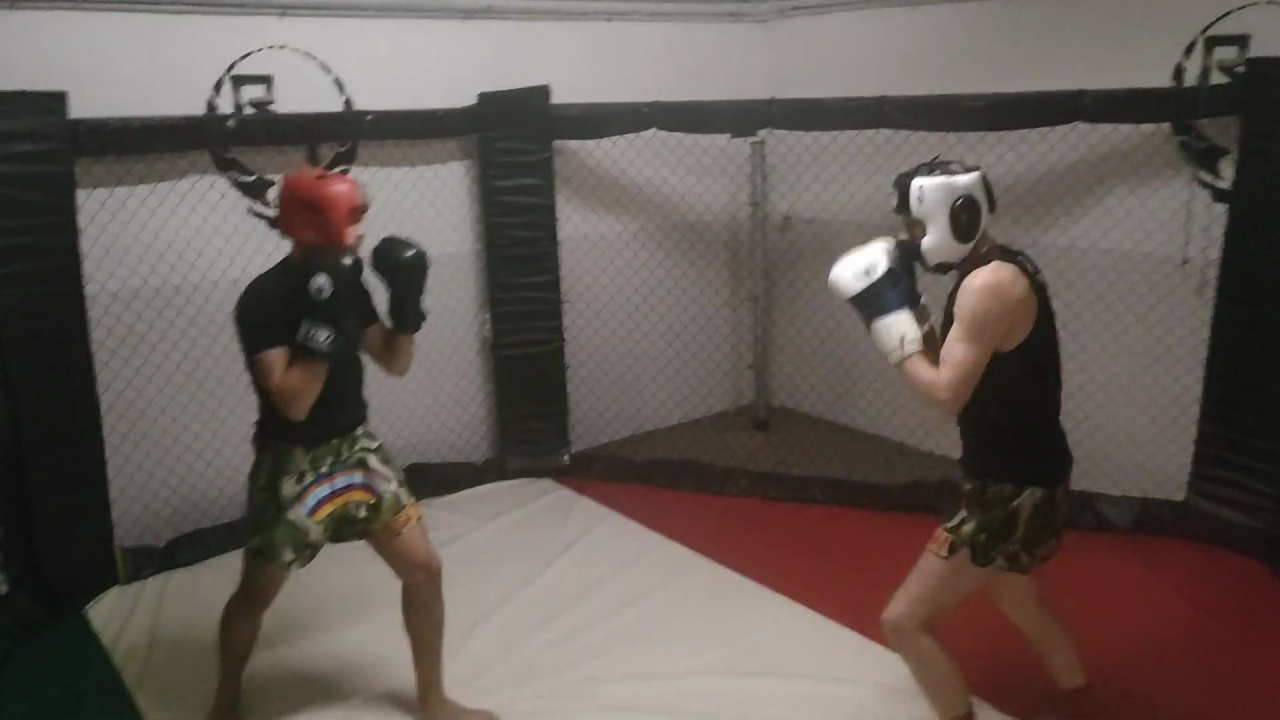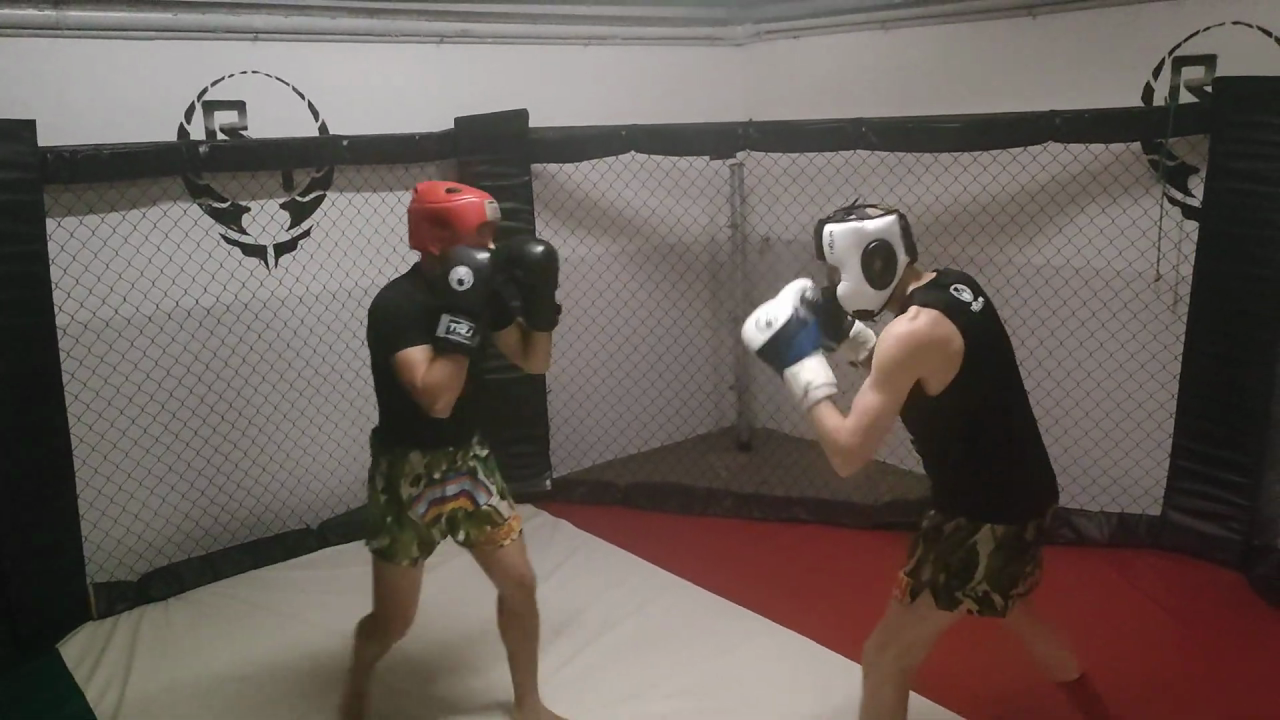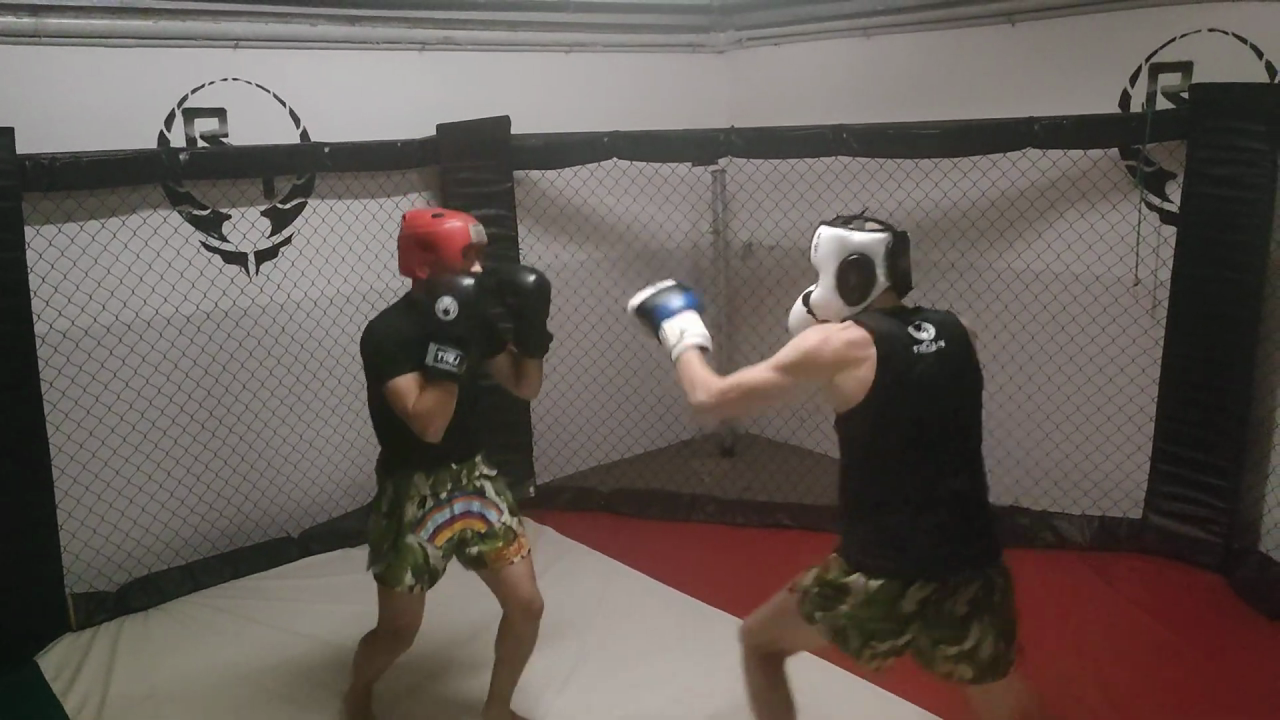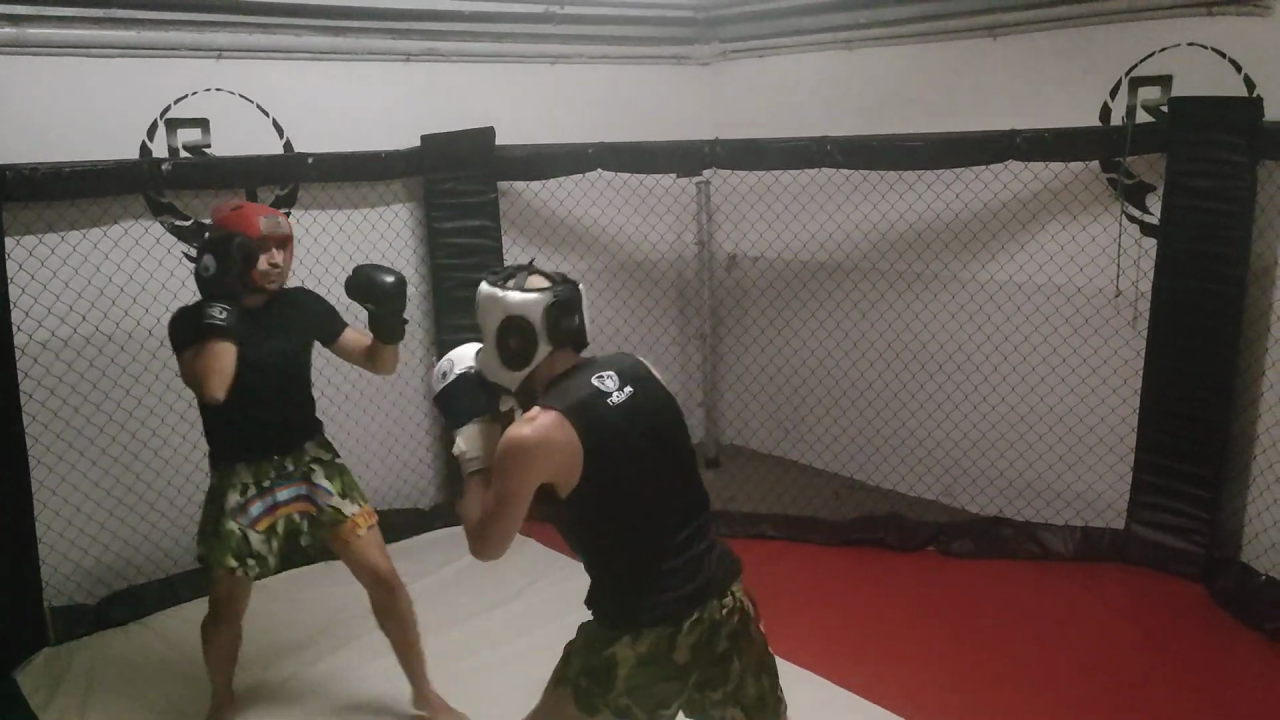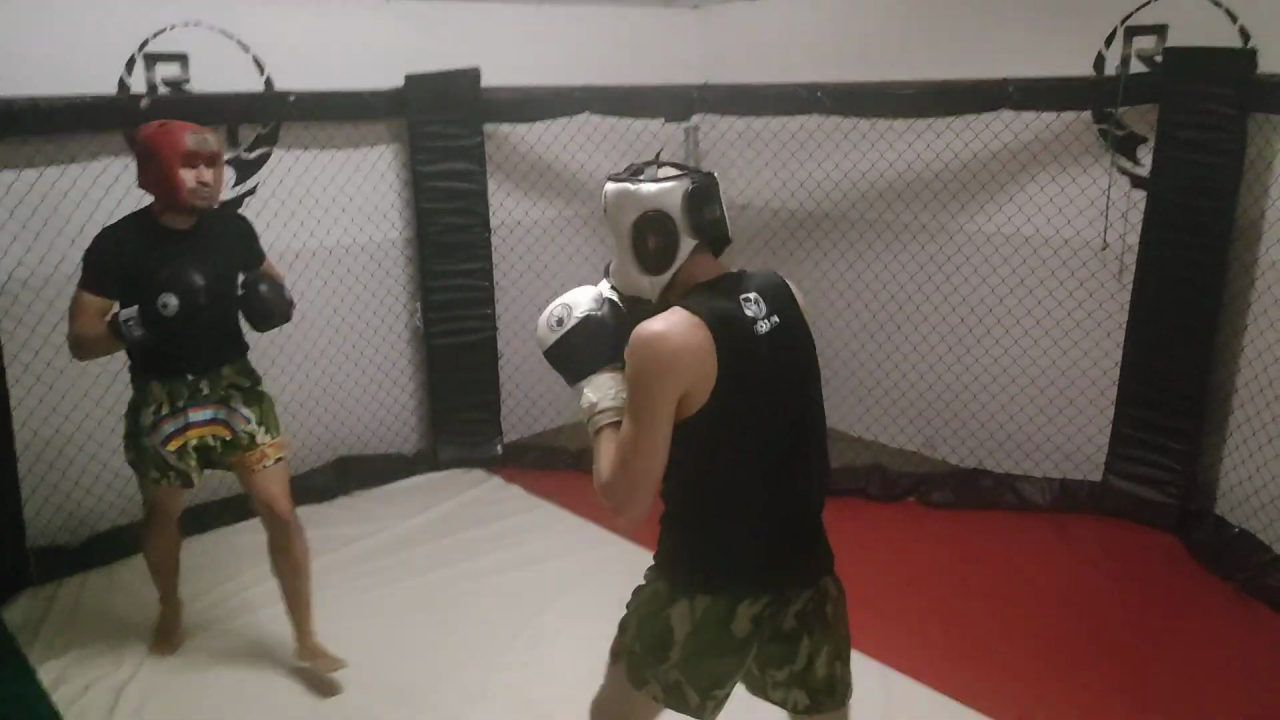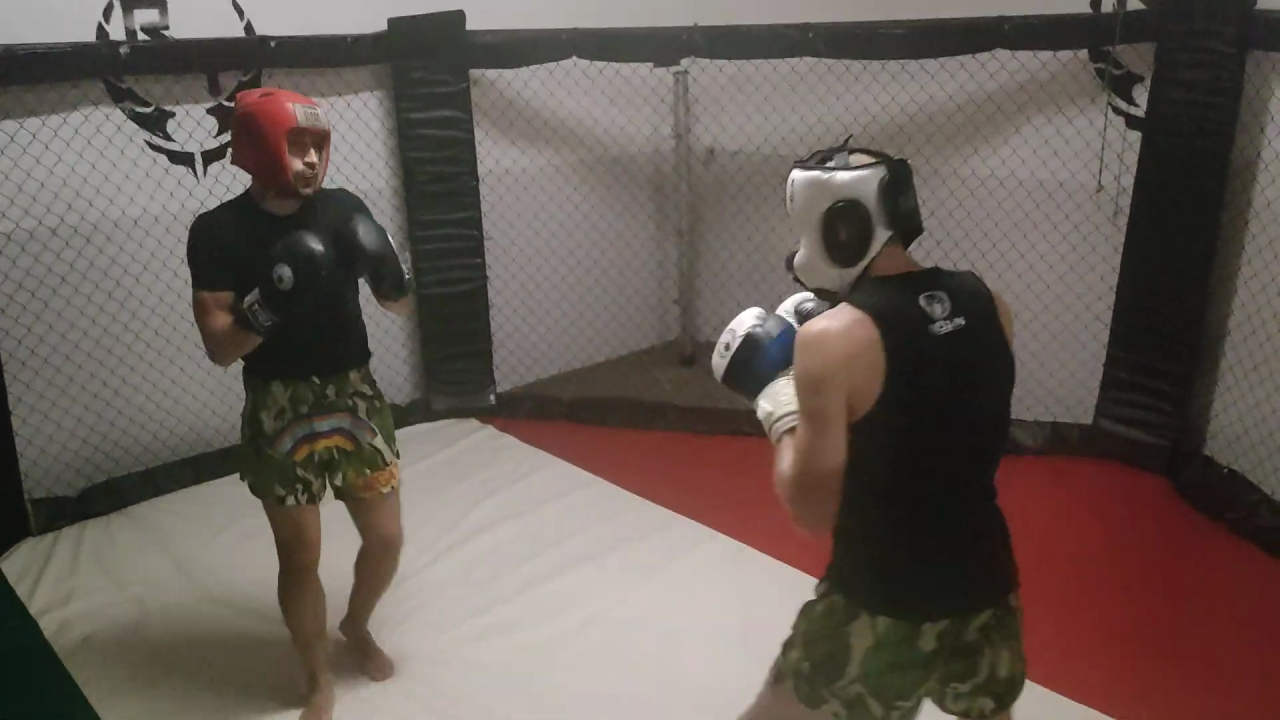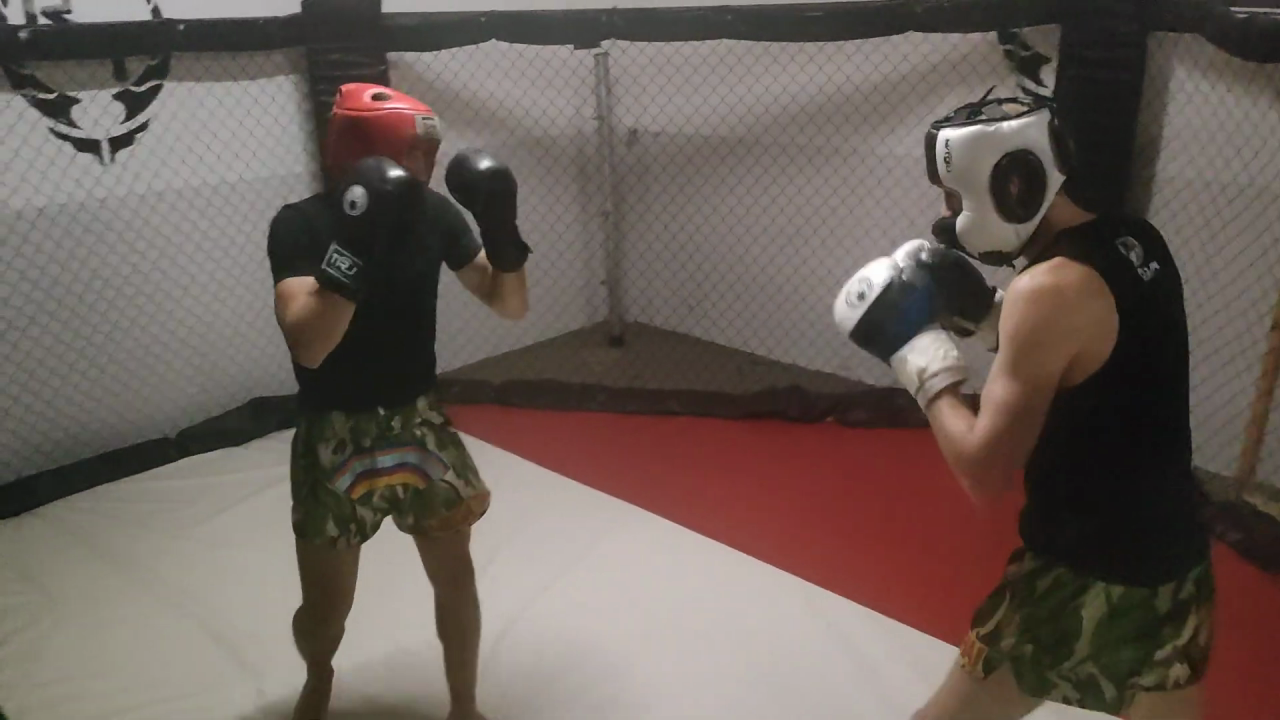
dt=0.7s
person 1, frame 1
left shoulder: (349, 281)
right shoulder: (263, 300)
left elbow: (396, 365)
right elbow: (294, 404)
left wrist: (407, 303)
right wrist: (322, 320)
left hip: (357, 450)
right hip: (293, 464)
left knee: (424, 566)
right knee: (255, 597)
person 1, frame 2
left shoulder: (488, 288)
right shoulder: (396, 305)
left elbow: (535, 360)
right elbow: (435, 399)
left wrist: (541, 297)
right wrist: (461, 316)
left hip: (468, 458)
right hip: (409, 470)
left knee: (519, 582)
right knee: (394, 619)
person 1, frame 3
left shoulder: (476, 313)
right shoulder: (388, 334)
left elbow: (527, 386)
right elbow: (429, 426)
left wrist: (533, 324)
right wrist: (450, 342)
left hip: (475, 477)
right hip: (413, 490)
left knee: (526, 605)
right knee: (399, 631)
person 1, frame 4
left shoulder: (304, 306)
right shoulder: (193, 321)
left elbow: (380, 363)
right elbow: (212, 388)
left wrist: (387, 318)
right wrist: (221, 301)
left hip: (311, 462)
right hip: (243, 479)
left knee: (382, 575)
right knee: (225, 609)
person 1, frame 5
left shoulder: (231, 229)
right shoulder: (116, 244)
left elbow: (268, 281)
right elbow: (81, 342)
left wrist: (273, 299)
right wrist: (143, 319)
left hip: (233, 384)
right hip: (163, 398)
left knee: (280, 511)
right knee: (161, 518)
left ankle: (306, 638)
right ankle: (171, 607)
person 1, frame 6
left shoulder: (343, 209)
right shoulder: (218, 232)
left elbow: (403, 303)
right elbow: (219, 348)
left wrist: (389, 269)
right wrist: (271, 299)
left hip: (354, 393)
right hip: (280, 406)
left knee: (386, 537)
right knee: (301, 557)
left ankle: (357, 626)
person 1, frame 7
left shoulder: (433, 212)
right shoulder: (300, 226)
left elbow: (512, 306)
right elbow: (307, 346)
left wrist: (502, 227)
right wrist: (354, 244)
left hip: (421, 424)
right hip: (337, 438)
left knee: (454, 577)
right knee: (326, 604)
person 2, frame 1
left shoulder: (989, 285)
right shoulder: (991, 272)
left elbow: (943, 397)
right elbow: (970, 371)
left wrist: (888, 319)
right wrist: (903, 304)
left hip: (1013, 483)
right hip: (1023, 475)
left knee: (904, 622)
right knee: (1018, 603)
person 2, frame 2
left shoulder: (914, 330)
right shoulder: (955, 286)
left elbow: (847, 456)
left wrist: (801, 361)
right wrist: (847, 338)
left hip: (981, 515)
right hip: (1023, 493)
left knee: (886, 658)
right knee: (1010, 608)
person 2, frame 3
left shoulder: (839, 345)
right shoulder: (956, 332)
left elbow: (708, 399)
left wrist: (678, 322)
left hip: (878, 576)
right hip: (971, 569)
left knee: (761, 638)
person 2, frame 4
left shoulder: (532, 436)
right shoulder: (638, 370)
left elbow: (486, 543)
left wrist: (471, 432)
left hip: (640, 636)
right hip: (722, 604)
person 2, frame 5
left shoulder: (662, 338)
right shoulder: (782, 296)
left elbow: (626, 505)
left wrist: (601, 386)
left hip: (703, 590)
right hip: (804, 576)
person 2, frame 6
left shoulder: (831, 339)
right shoulder: (986, 303)
left elbow: (811, 505)
left wrist: (776, 394)
left hip: (877, 604)
right hip: (982, 584)
person 2, frame 7
left shoulder: (1051, 289)
right shoulder: (1134, 244)
left elbow: (987, 473)
left wrist: (918, 348)
right wrist: (982, 312)
left hip: (1085, 575)
right hip: (1174, 556)
